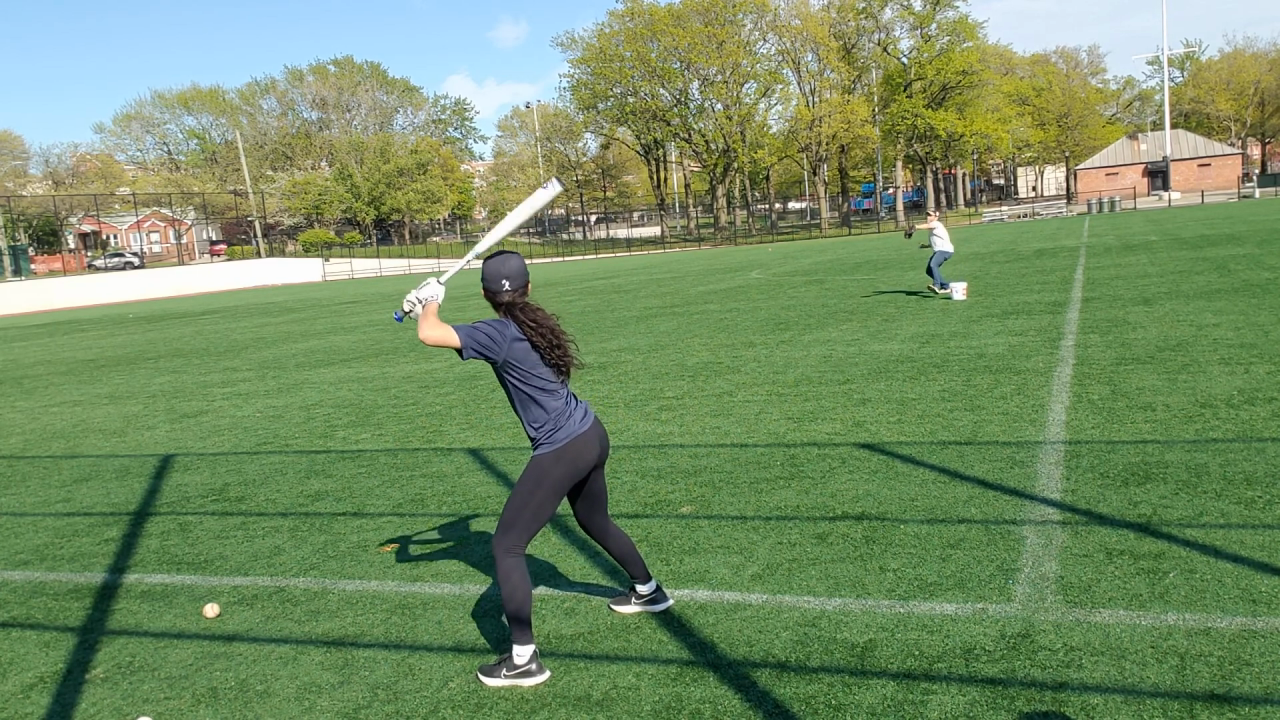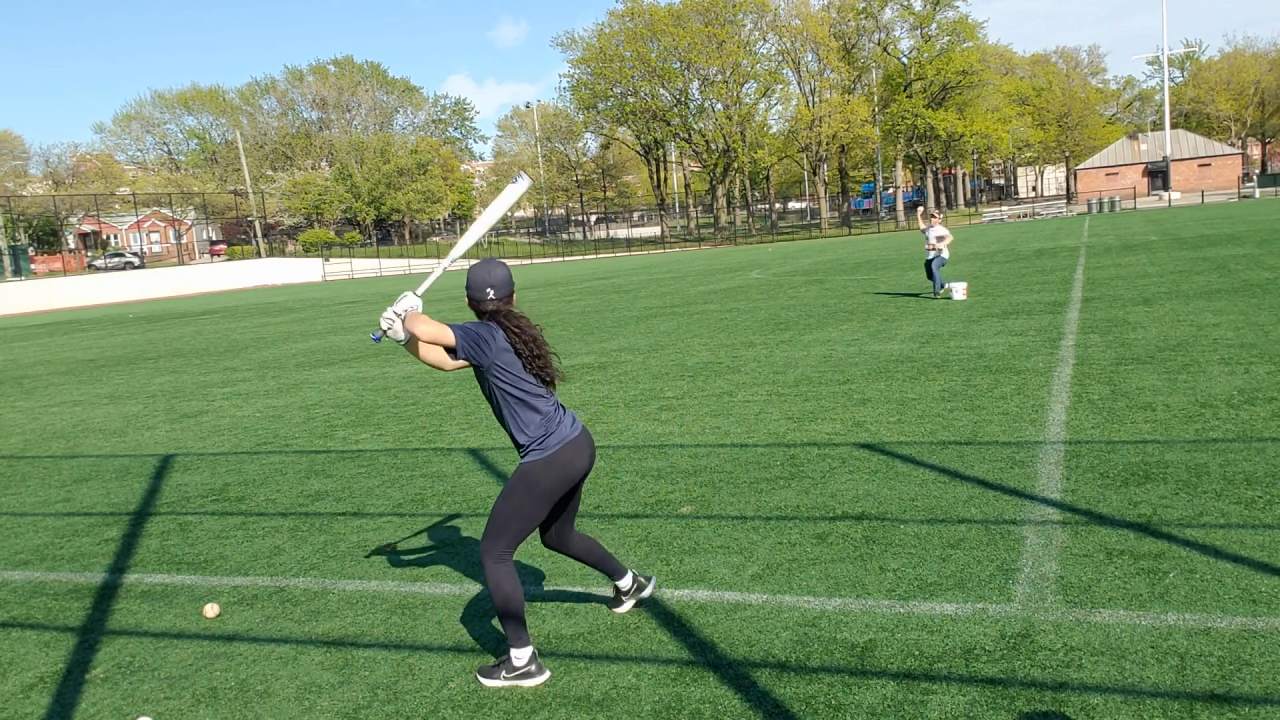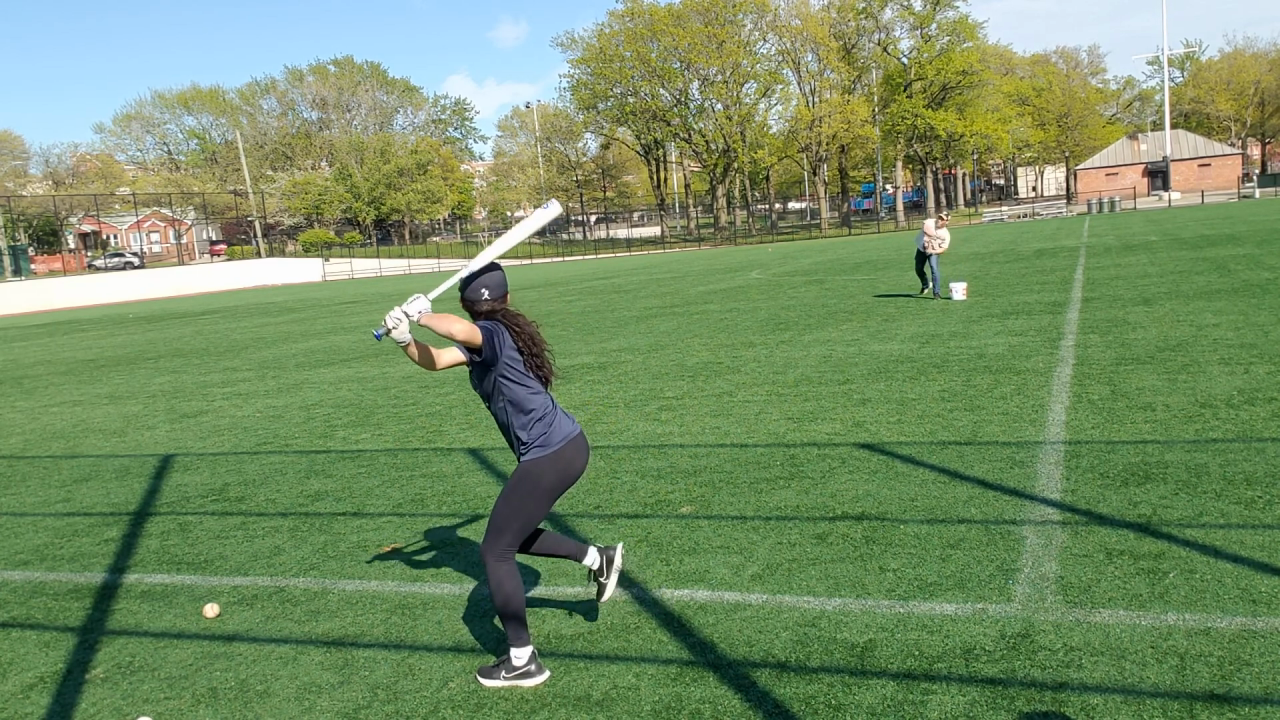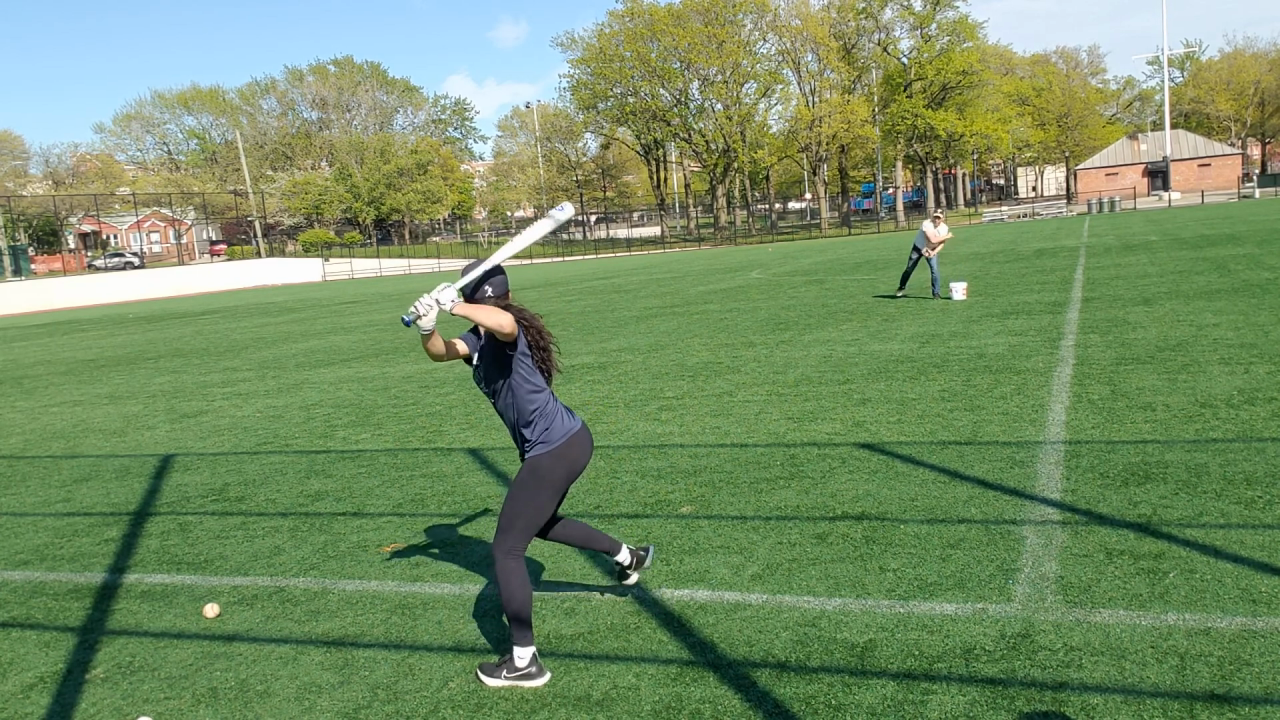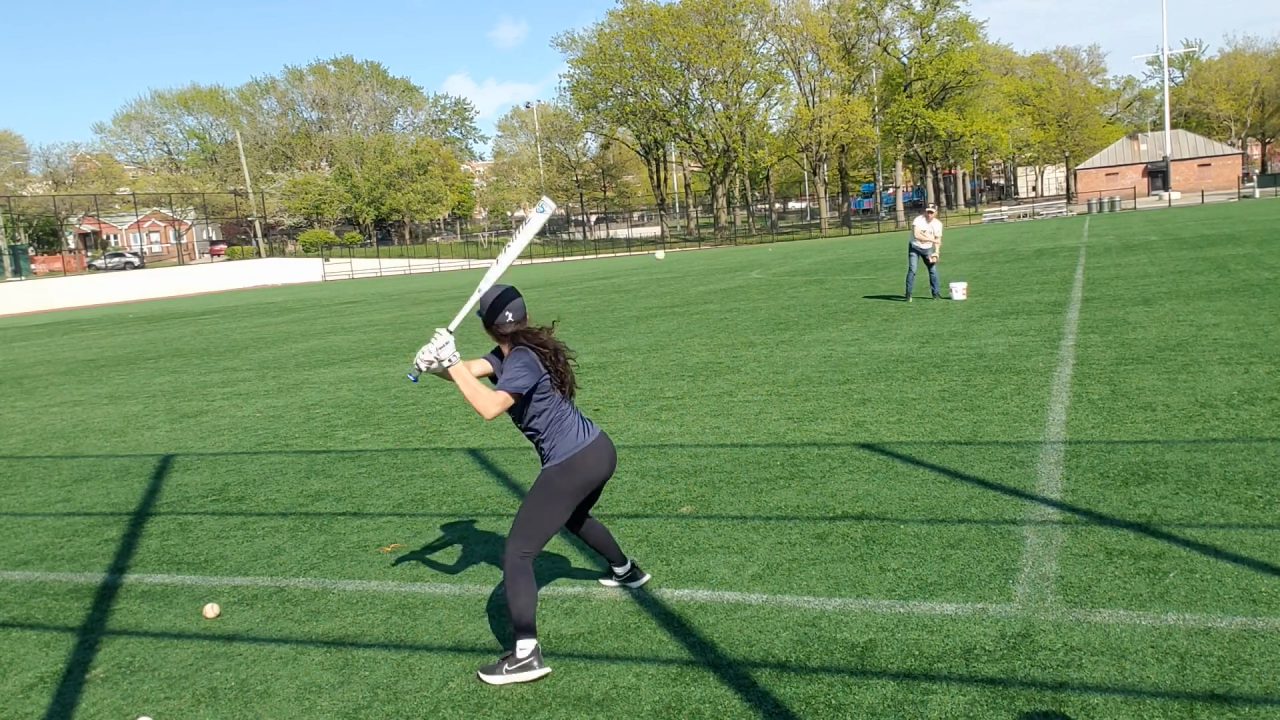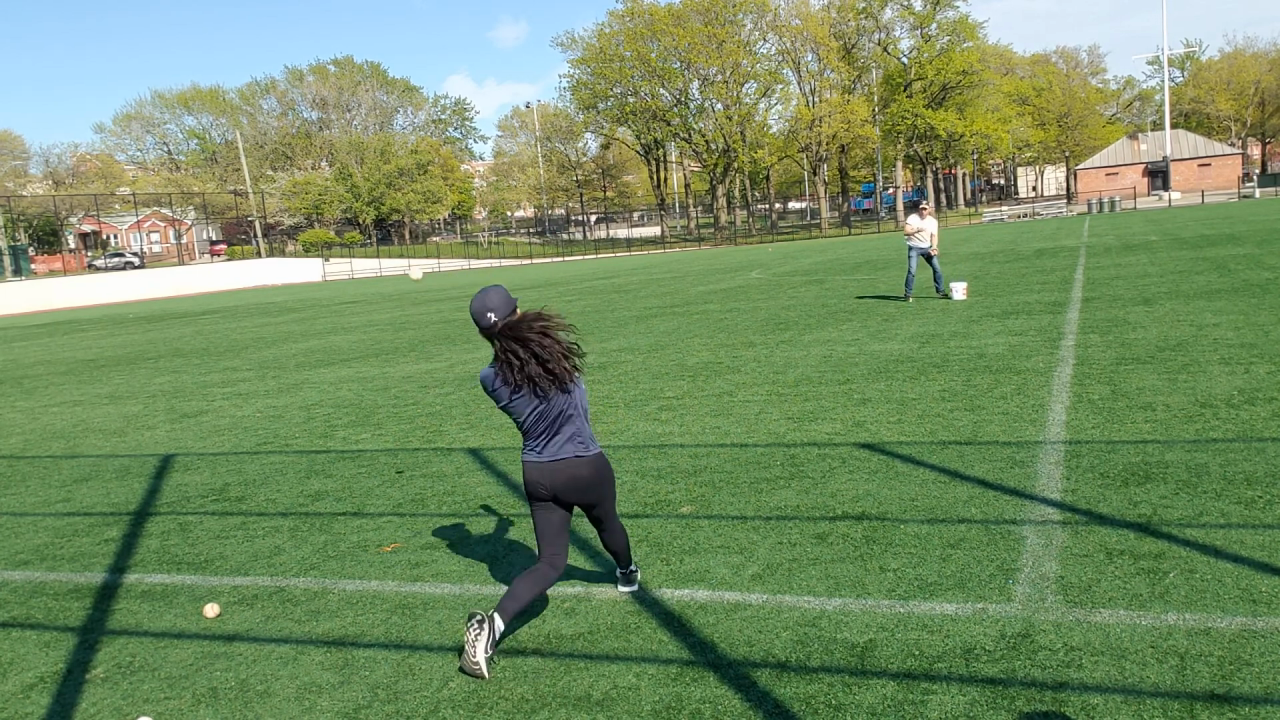
dt=0.2s
person 1, frame 1
left shoulder: (502, 333)
right shoulder: (531, 325)
left elbow: (429, 336)
right elbow: (467, 343)
left wrist: (431, 302)
right wrist: (427, 310)
left hip: (561, 453)
right hip: (591, 437)
left knee: (506, 546)
right knee: (596, 523)
left ankle: (524, 660)
right ankle: (648, 591)
person 1, frame 2
left shoulder: (488, 334)
right shoulder: (506, 335)
left elbow: (432, 331)
right elbow: (446, 359)
left wrist: (410, 313)
right wrist: (404, 337)
left hip: (550, 462)
right hip: (577, 446)
left knee: (494, 553)
right knee: (558, 534)
left ankle: (523, 661)
right ankle: (629, 582)
person 1, frame 3
left shoulder: (493, 332)
right shoulder: (492, 334)
left elbow: (464, 330)
right elbow: (433, 360)
left wrist: (422, 314)
right wrist: (404, 338)
left hip: (549, 458)
right hip: (567, 445)
left knee: (495, 553)
right knee: (518, 537)
left ankle: (522, 661)
right ankle: (598, 558)
person 1, frame 4
left shoulder: (507, 330)
right shoulder: (482, 335)
left elbow: (503, 320)
right elbow: (441, 351)
left wrist: (452, 305)
right wrist: (427, 326)
left hip: (553, 454)
right hip: (570, 441)
left knee: (506, 550)
right knee: (543, 524)
left ankle: (524, 661)
right ankle: (628, 556)
person 1, frame 5
left shoulder: (523, 361)
right shoulder: (518, 351)
left elbow: (489, 407)
right elbow: (475, 369)
left wrist: (449, 364)
right wrist: (438, 359)
left hip: (569, 466)
right hip: (599, 451)
left knee: (516, 555)
right knee: (578, 519)
left ankle: (526, 653)
right ankle: (626, 571)
person 1, frame 6
left shoulder: (491, 378)
right shoulder: (552, 347)
left hip: (539, 475)
right hip: (586, 464)
left knee: (550, 563)
right knee: (604, 519)
left ankle: (492, 623)
right ankle: (626, 573)
